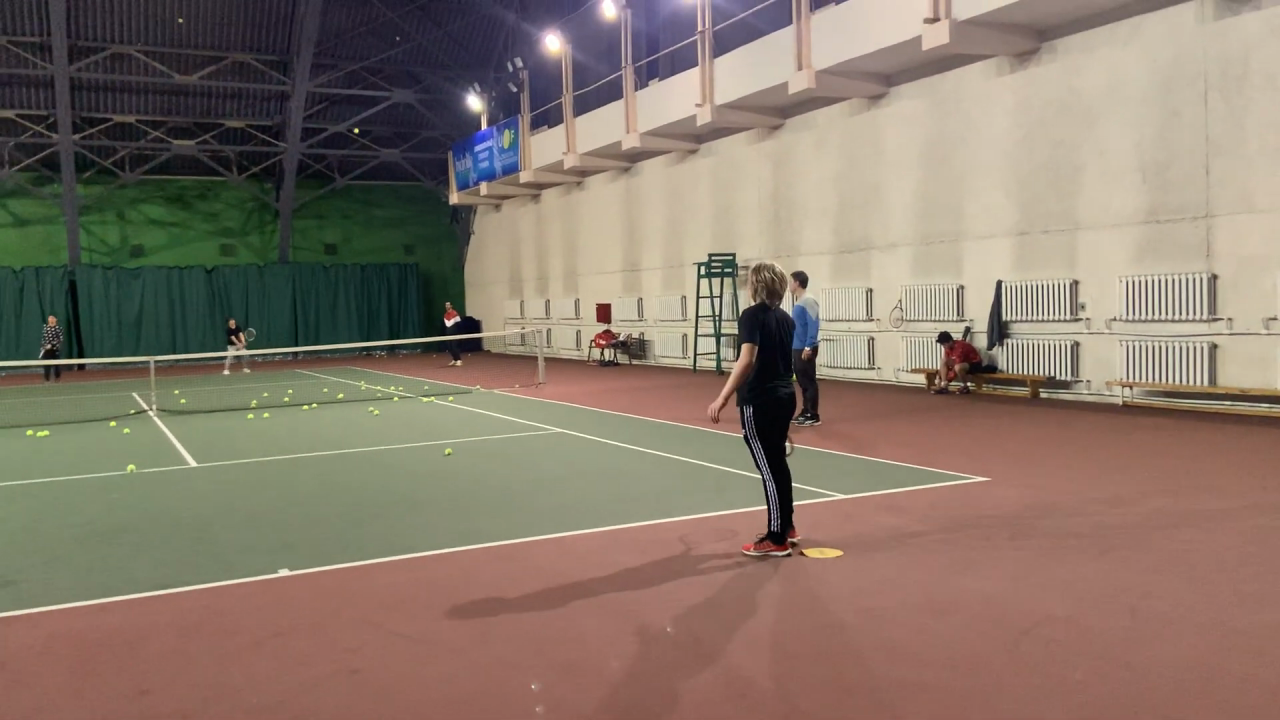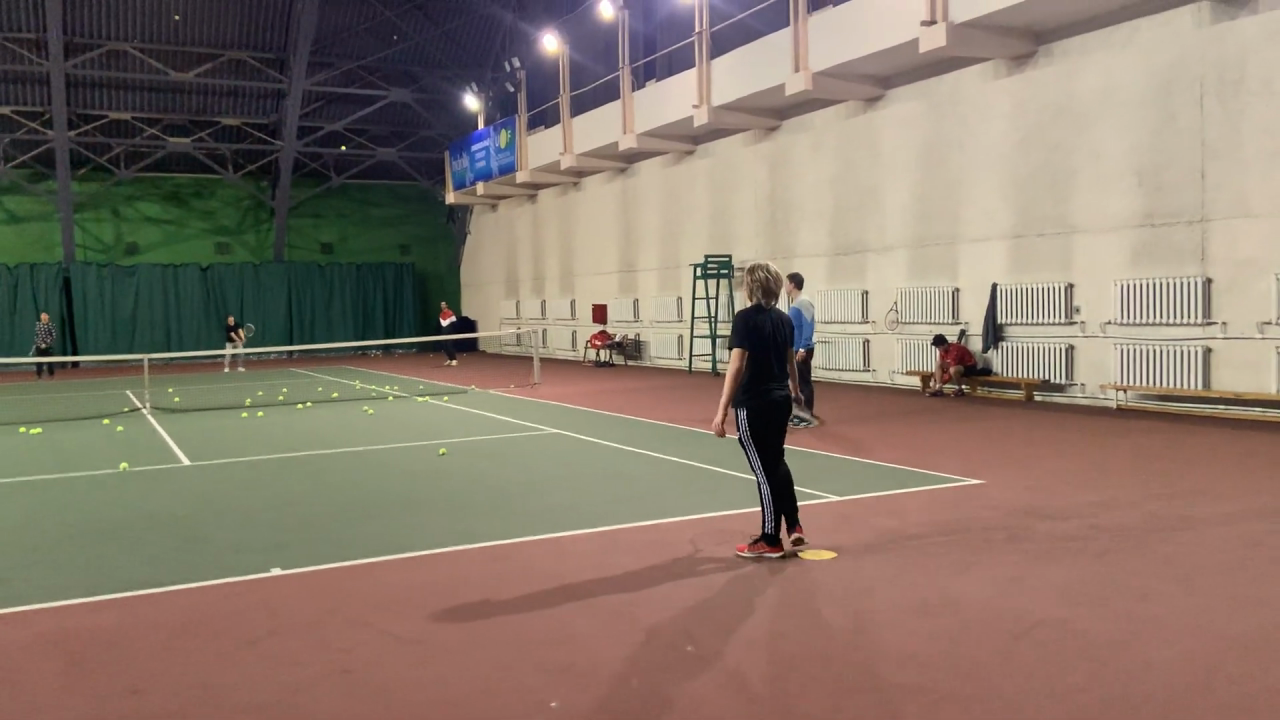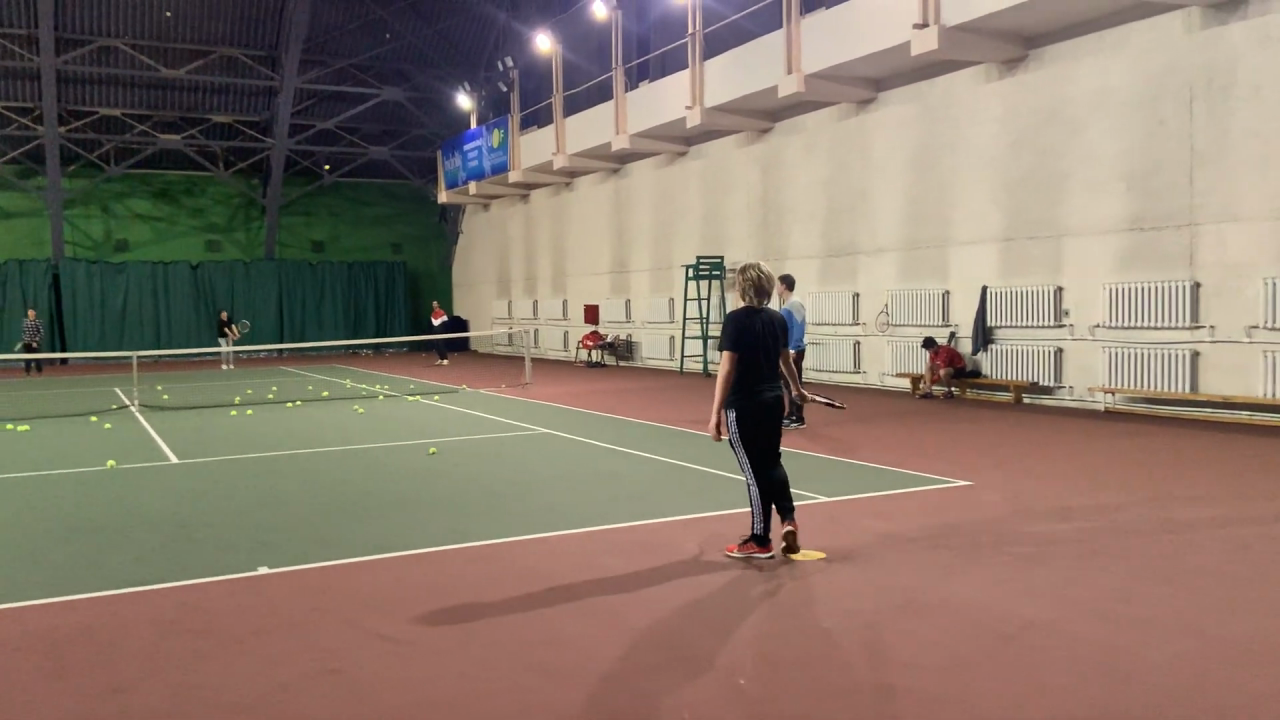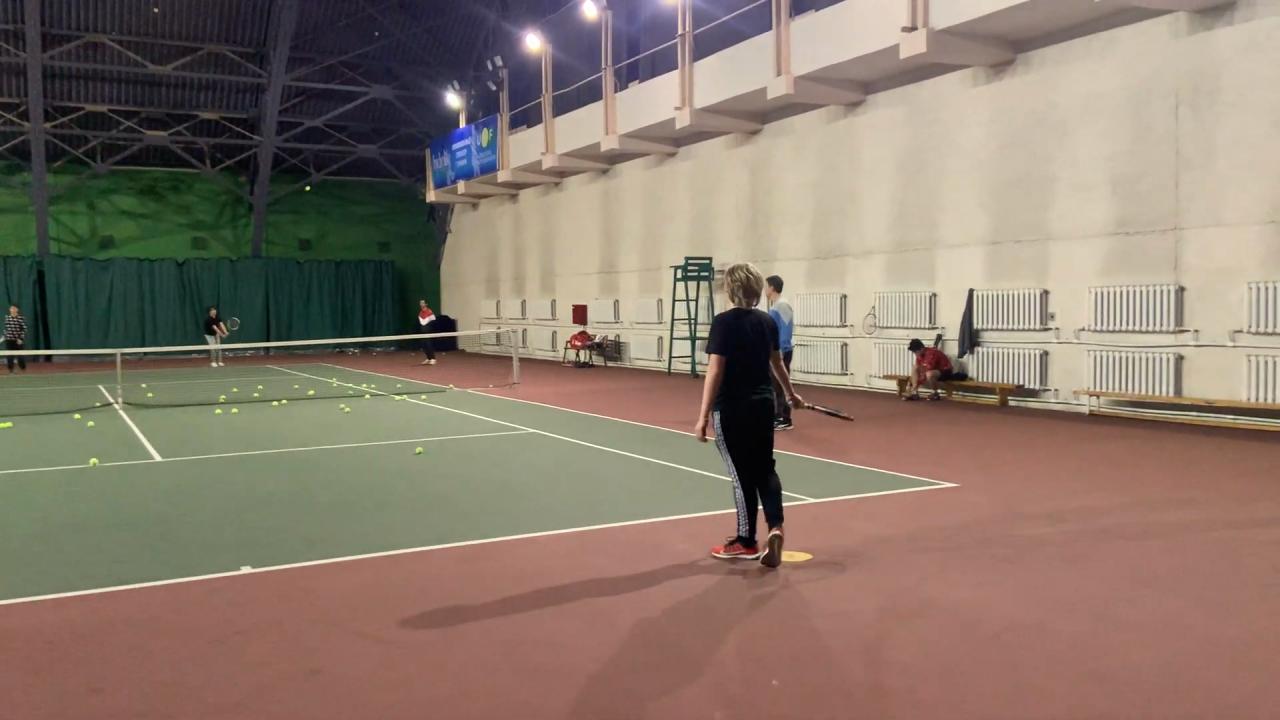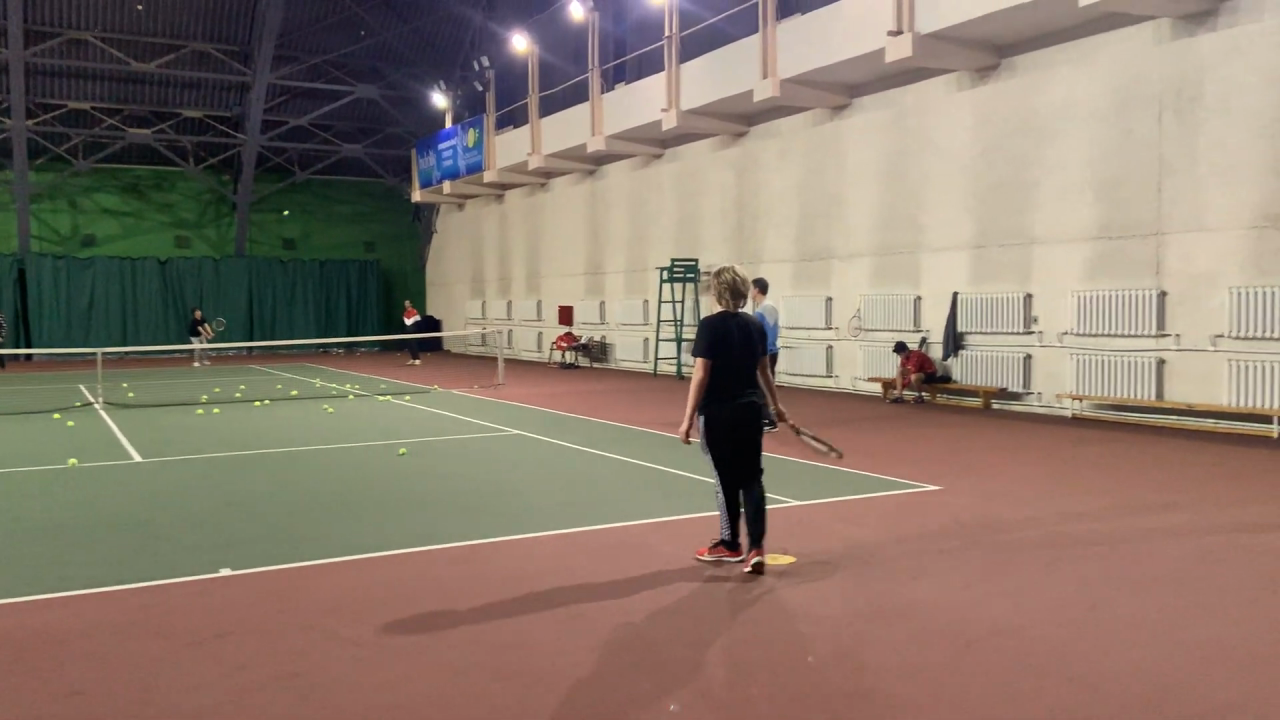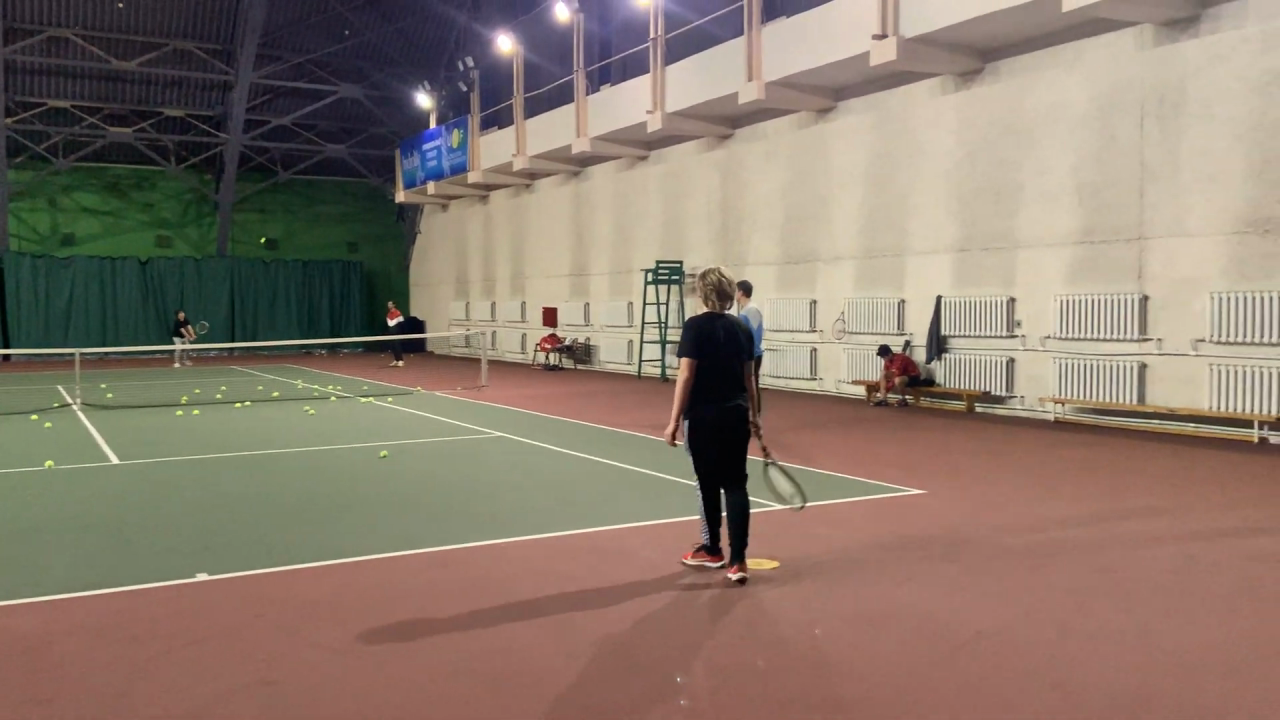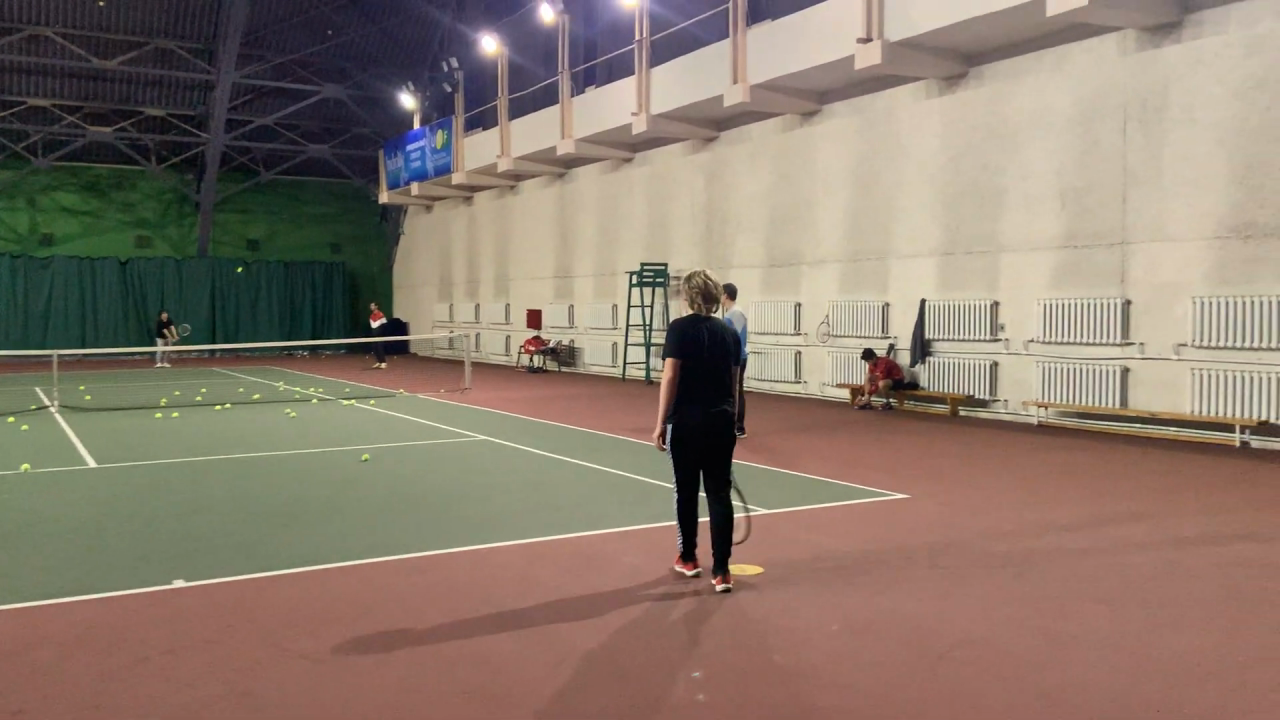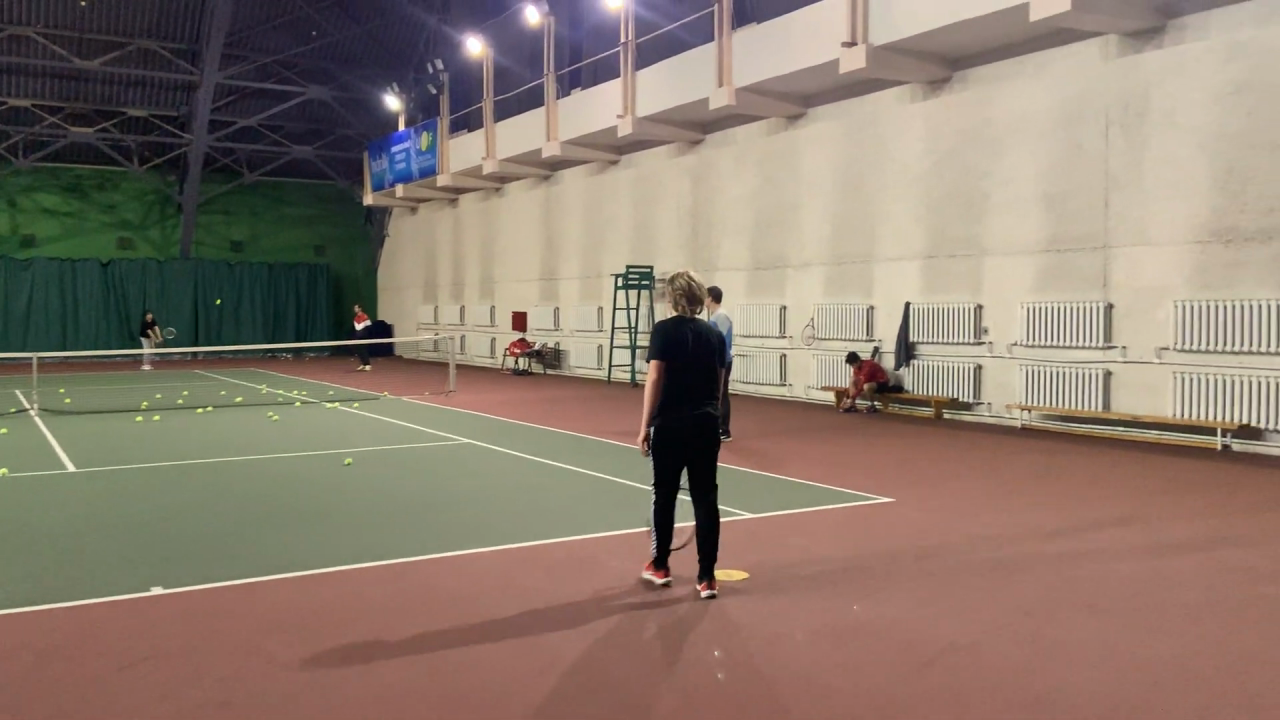
dt=0.1s
person 1, frame 1
left shoulder: (752, 315)
right shoulder: (785, 318)
left elbow: (746, 361)
left wrist: (722, 398)
left hip: (759, 402)
right hip: (783, 398)
left knee: (768, 468)
right knee: (777, 460)
left ankle: (777, 538)
right ankle: (786, 527)
person 1, frame 2
left shoulder: (745, 317)
right shoulder: (783, 319)
left elbow: (737, 366)
left wrist: (722, 409)
right wrist: (794, 389)
left hip: (753, 404)
right hip: (779, 400)
left knee: (764, 470)
right knee: (776, 462)
left ankle: (770, 540)
right ankle: (794, 526)
person 1, frame 3
left shoulder: (736, 320)
right shoulder: (777, 319)
left elbow: (727, 368)
right elbow: (785, 360)
left wrist: (716, 413)
right wrist: (797, 388)
left hip: (744, 406)
right hip: (773, 402)
left knee: (755, 472)
right knee: (772, 462)
left ankle: (761, 540)
right ankle: (788, 520)
person 1, frame 4
left shoulder: (724, 322)
right shoulder: (767, 321)
left elbow: (715, 371)
right elbow: (776, 363)
left wrist: (703, 415)
right wrist: (790, 393)
left hip: (731, 409)
right hip: (763, 404)
left knee: (741, 474)
right knee: (765, 468)
left ankle: (746, 541)
right ankle: (776, 526)
person 1, frame 5
left shoulder: (710, 325)
right shoulder: (754, 325)
left elbow: (700, 375)
right elbow: (763, 370)
left wrist: (688, 418)
right wrist: (775, 404)
left hip: (716, 413)
right hip: (750, 411)
left knee: (727, 479)
right knee: (751, 477)
left ankle: (730, 544)
right ankle: (756, 547)
person 1, frame 6
left shoulder: (696, 326)
right shoulder: (742, 328)
left elbow: (686, 376)
left wrist: (674, 420)
right wrist: (753, 414)
left hip: (702, 416)
right hip: (736, 415)
left knee: (708, 483)
right knee: (736, 484)
left ankle: (711, 549)
right ankle: (738, 560)
person 1, frame 7
left shoulder: (680, 328)
right shoulder: (729, 333)
left elbow: (670, 377)
right elbow: (733, 381)
left wrist: (660, 423)
left hip: (686, 421)
right hip: (722, 421)
left knee: (685, 489)
right knee: (720, 493)
left ankle: (688, 557)
right ankle: (721, 571)
person 1, frame 8
left shoulder: (664, 330)
right shoulder: (715, 335)
left elbow: (654, 379)
right elbow: (718, 384)
left wrist: (645, 426)
left hip: (669, 424)
right hip: (706, 424)
left knee: (664, 493)
right knee: (706, 498)
left ankle: (659, 565)
right ankle: (706, 577)
